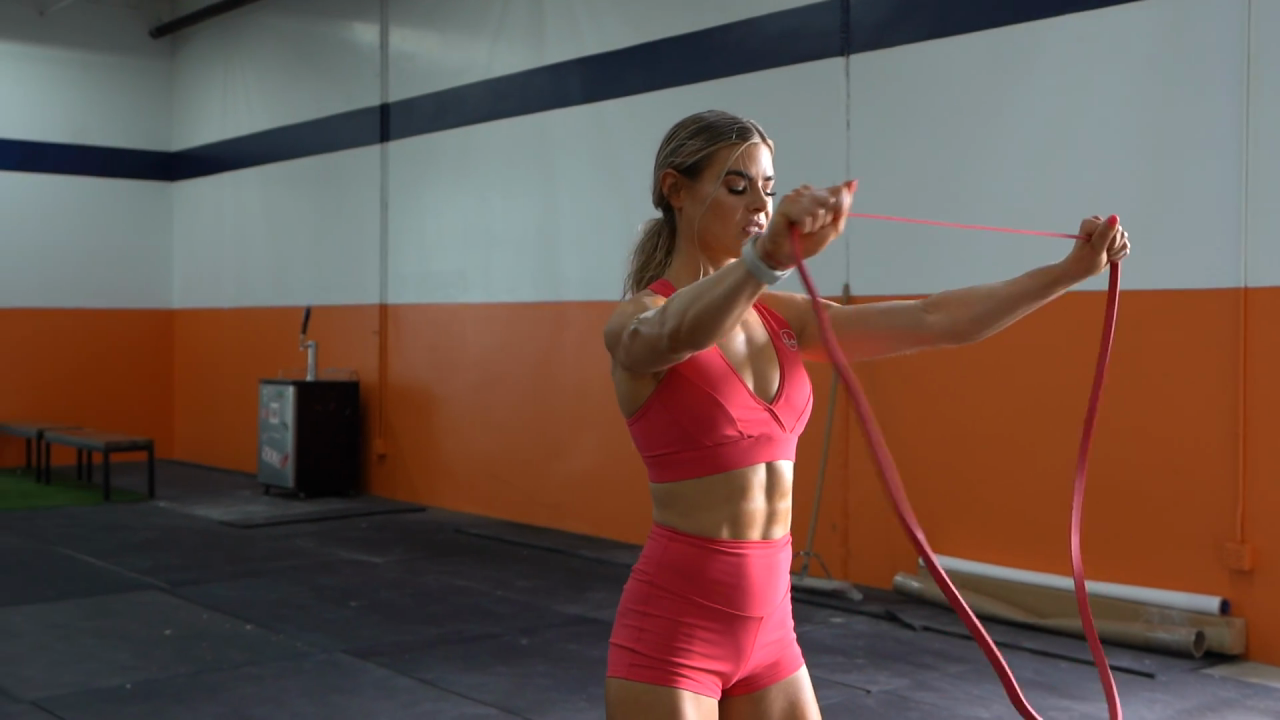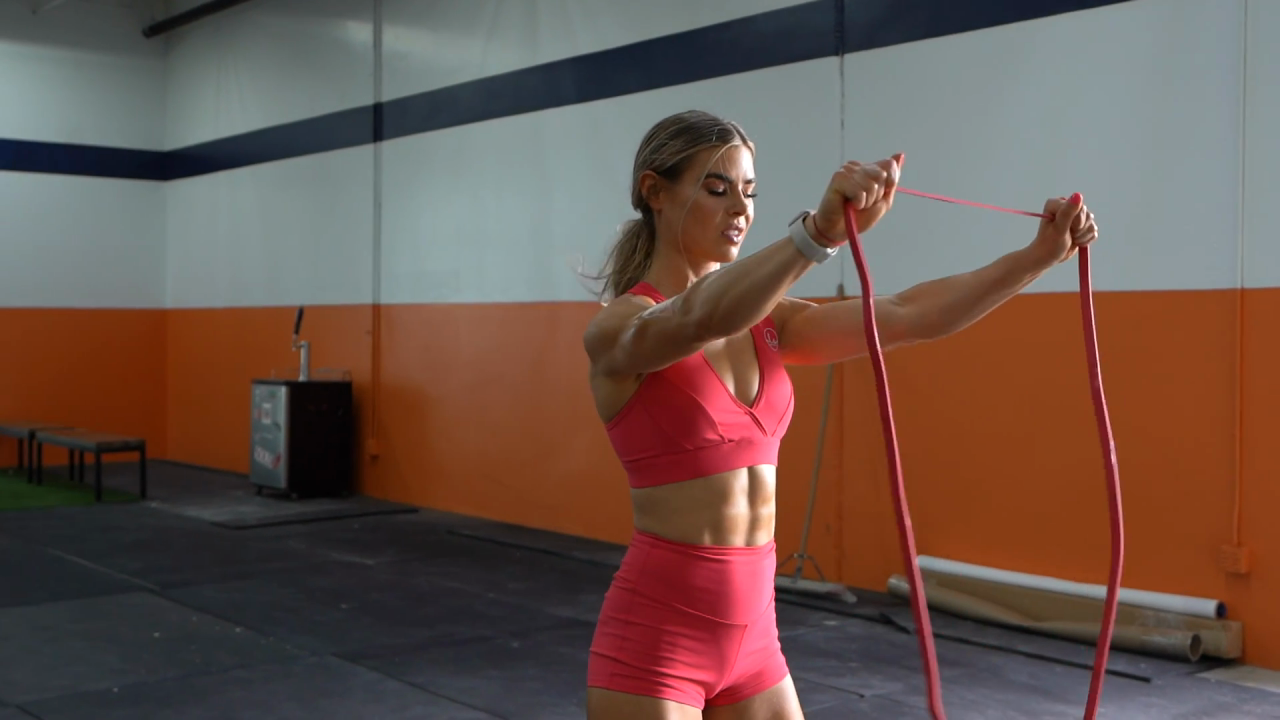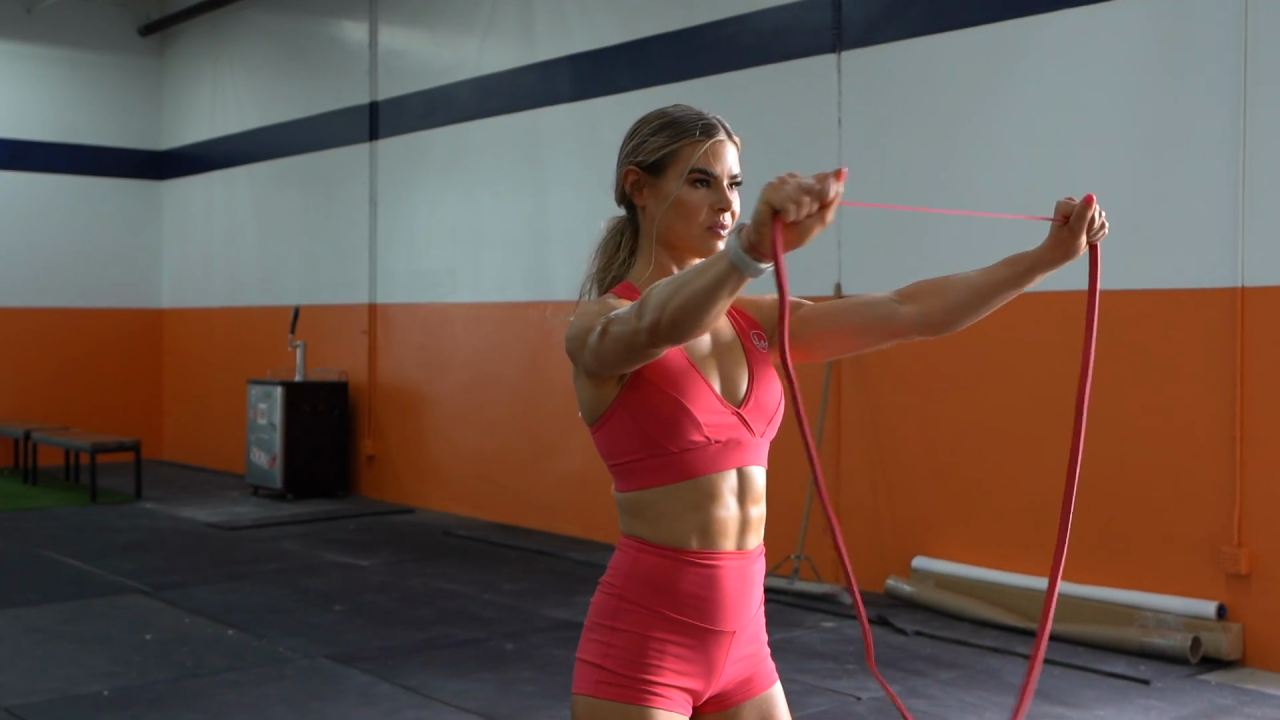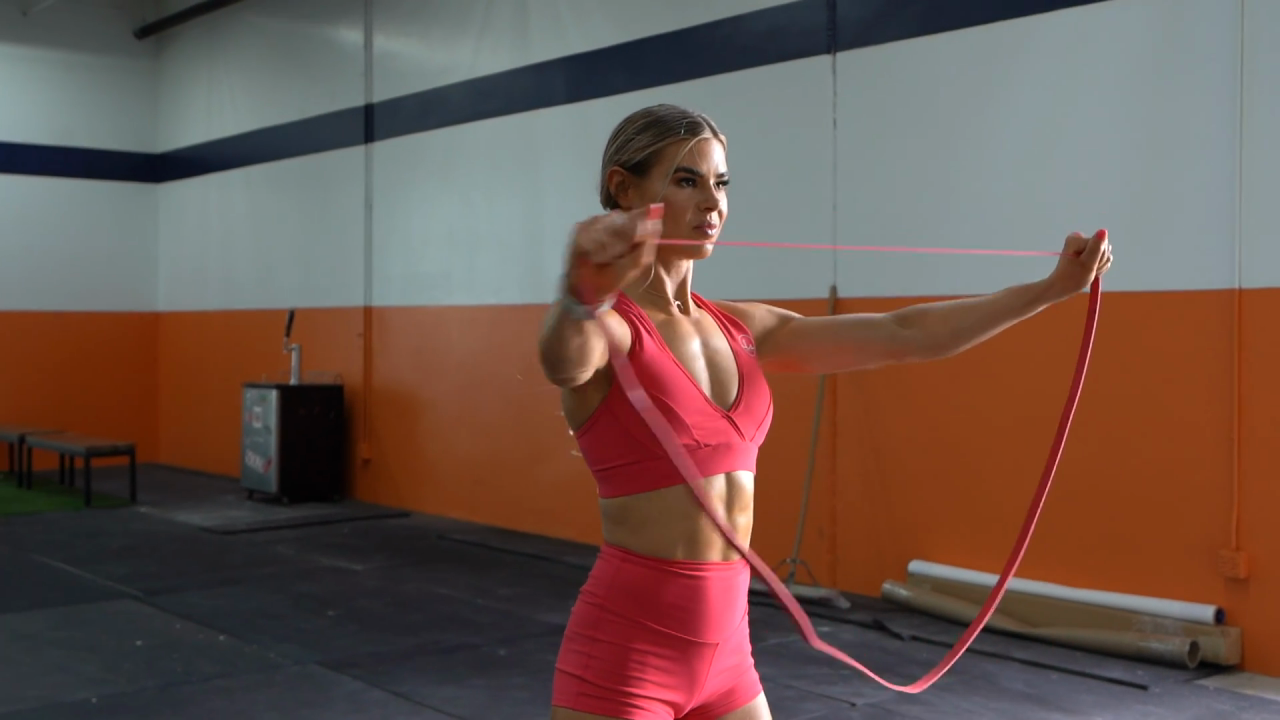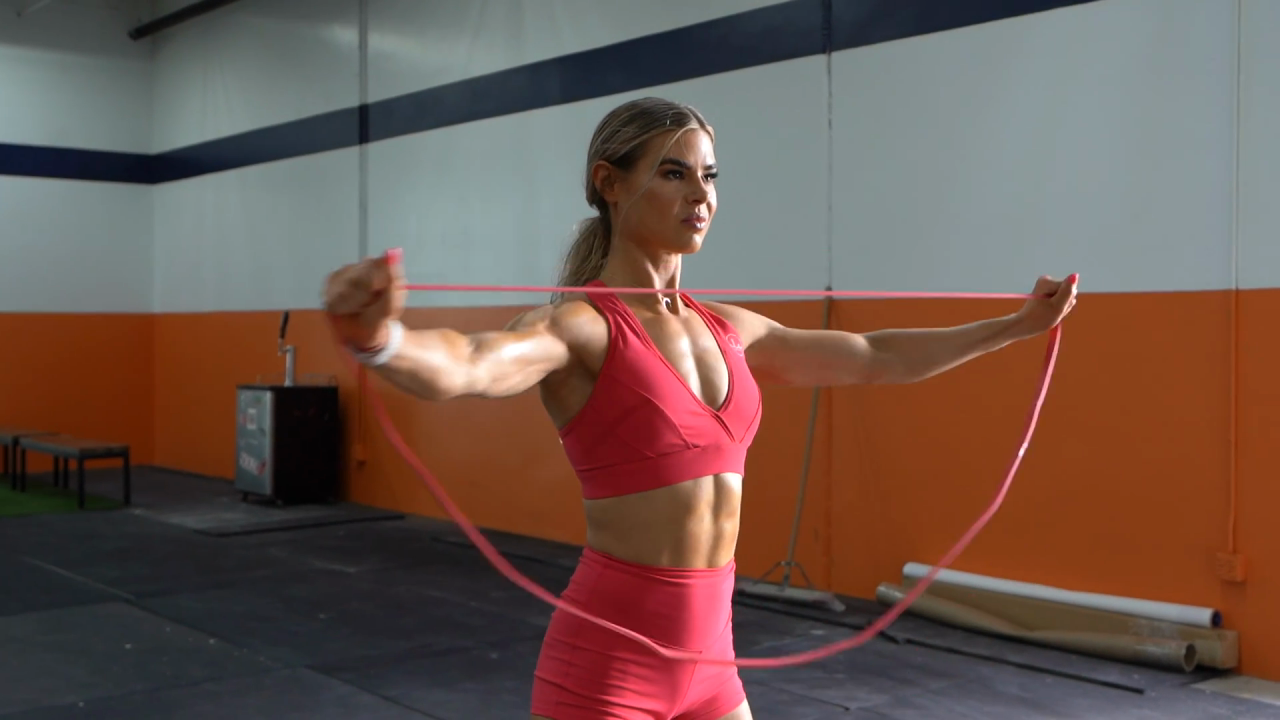
dt=0.3s
person 1, frame 1
left shoulder: (783, 319)
right shoulder: (637, 323)
left elbow: (934, 321)
right elbow: (685, 332)
left wrist: (1070, 270)
right wrist: (768, 253)
left hip: (766, 628)
right hip: (670, 633)
person 1, frame 2
left shoulder: (767, 323)
right shoulder: (617, 327)
left elbow: (909, 315)
right elbow: (708, 318)
left wrist: (1039, 254)
right wrist: (821, 231)
left hip: (750, 637)
right hip: (652, 641)
person 1, frame 3
left shoulder: (751, 322)
right shoulder: (601, 326)
left elbow: (907, 313)
right elbow: (656, 329)
left wrist: (1048, 256)
right wrist: (750, 246)
left hip: (739, 644)
right hip: (639, 649)
person 1, frame 4
left shoulder: (739, 329)
right shoulder: (600, 328)
left elbow: (903, 336)
right elbow: (568, 356)
left wrist: (1053, 286)
right wrist: (586, 289)
left hip: (721, 655)
right hip: (620, 659)
person 1, frame 5
left shoulder: (724, 327)
right shoulder: (574, 325)
left elbow: (880, 356)
right elbow: (466, 366)
left wrist: (1018, 324)
right wrist: (376, 340)
left hip: (707, 658)
